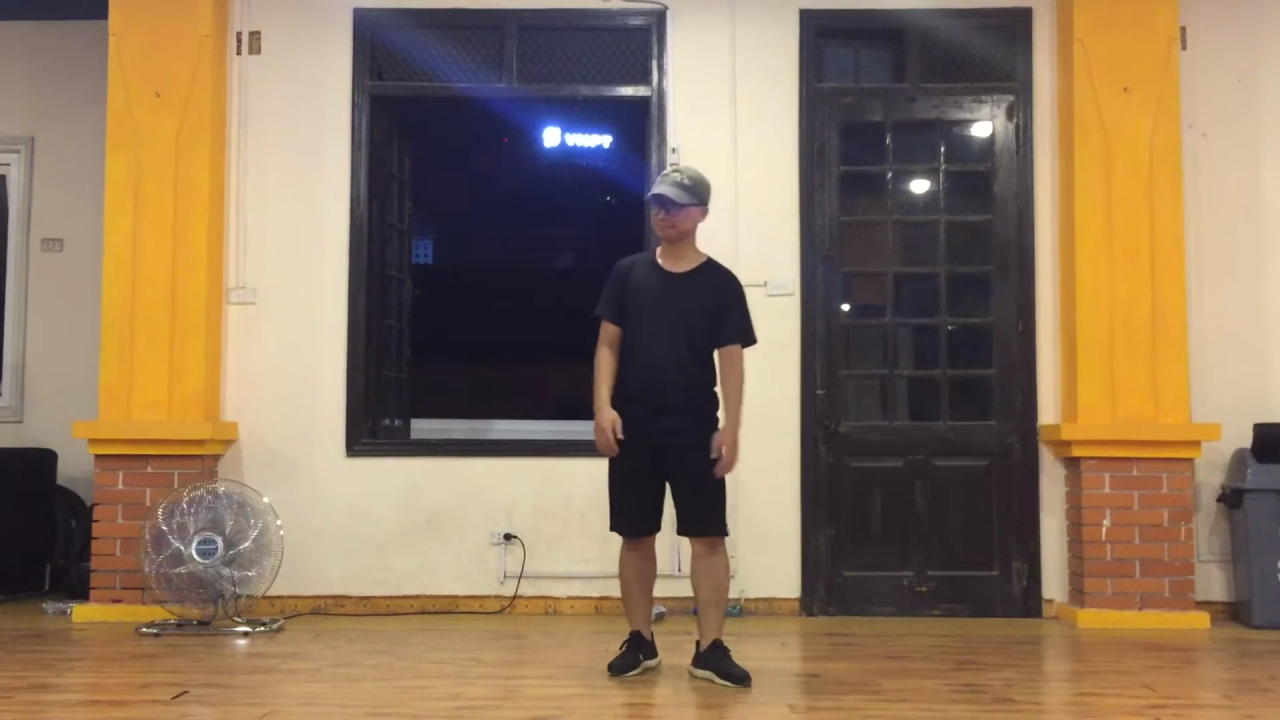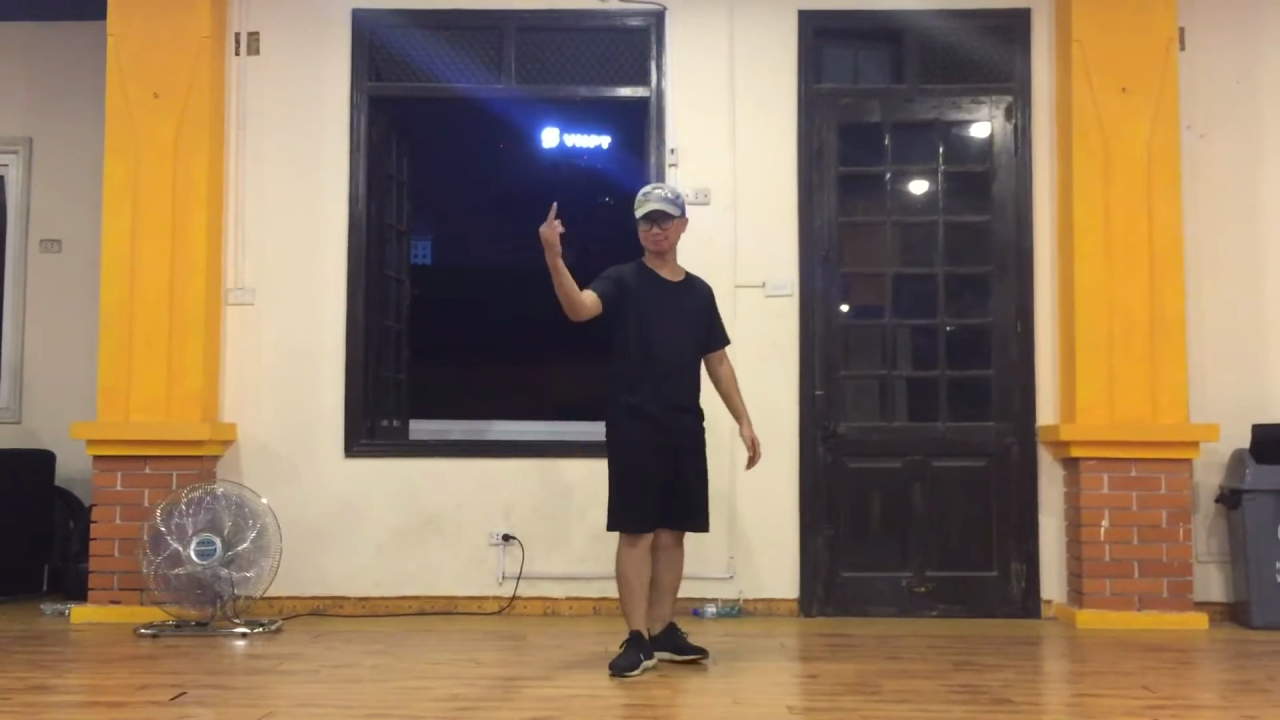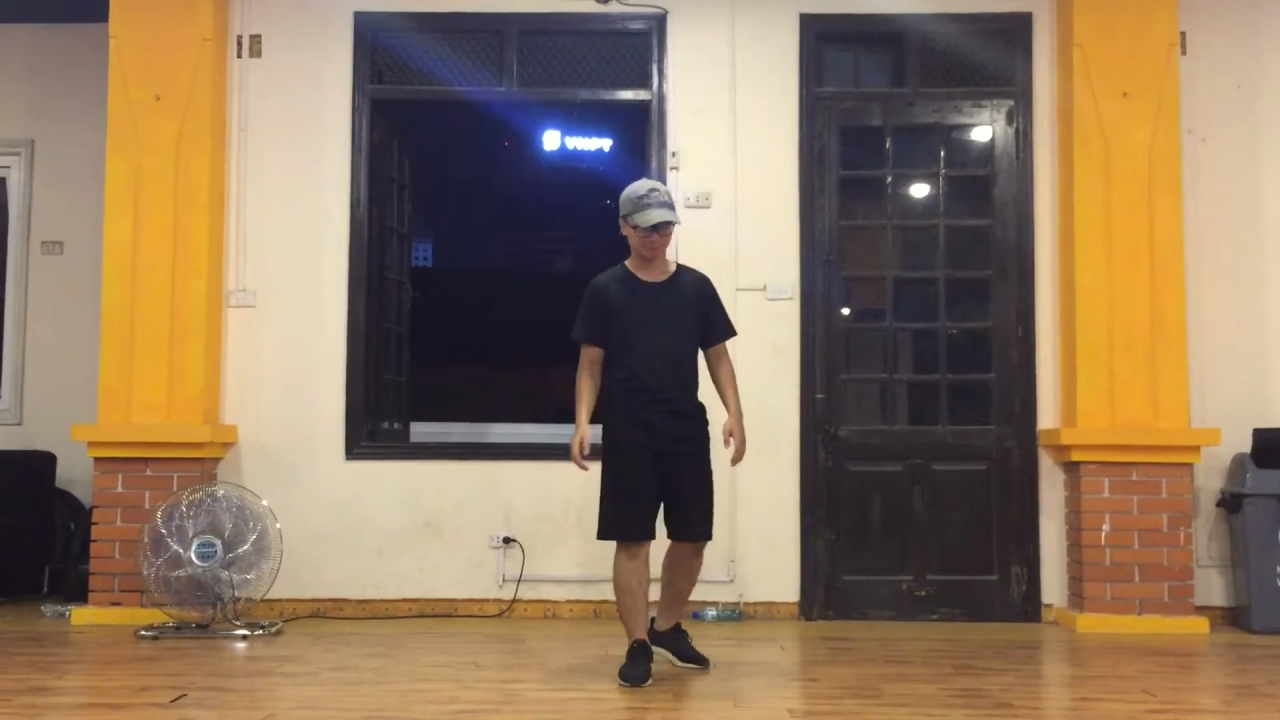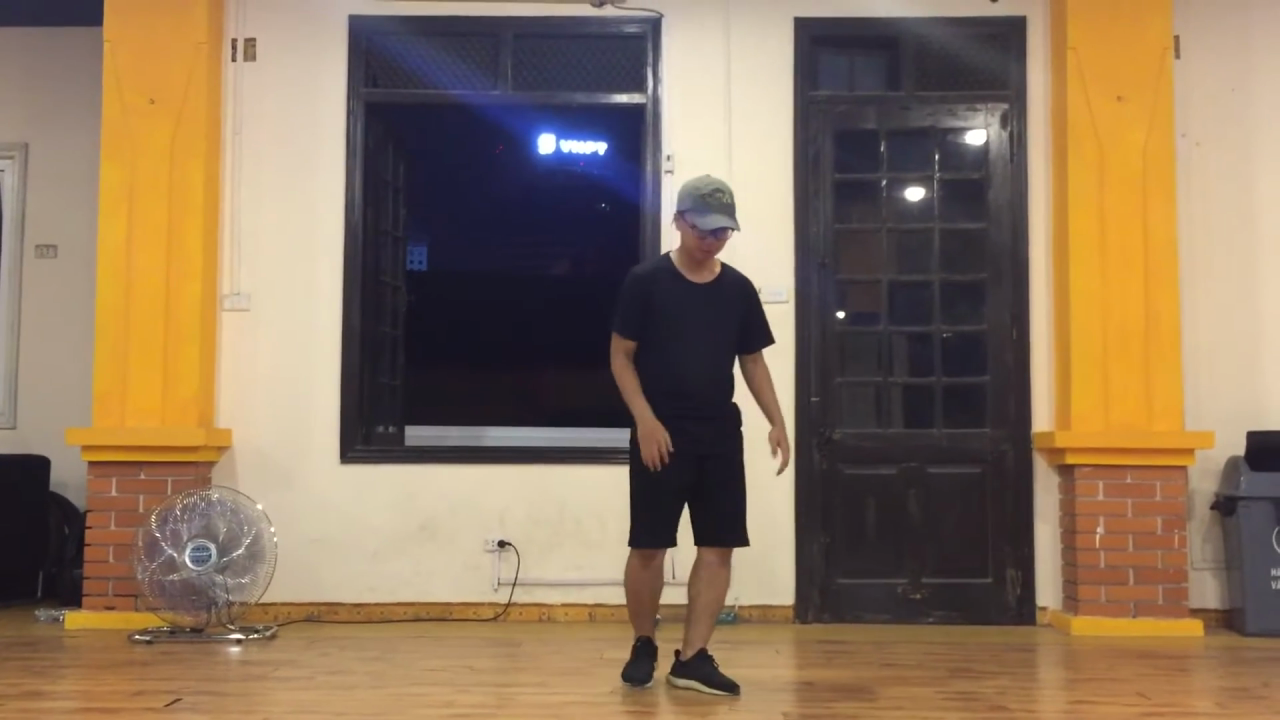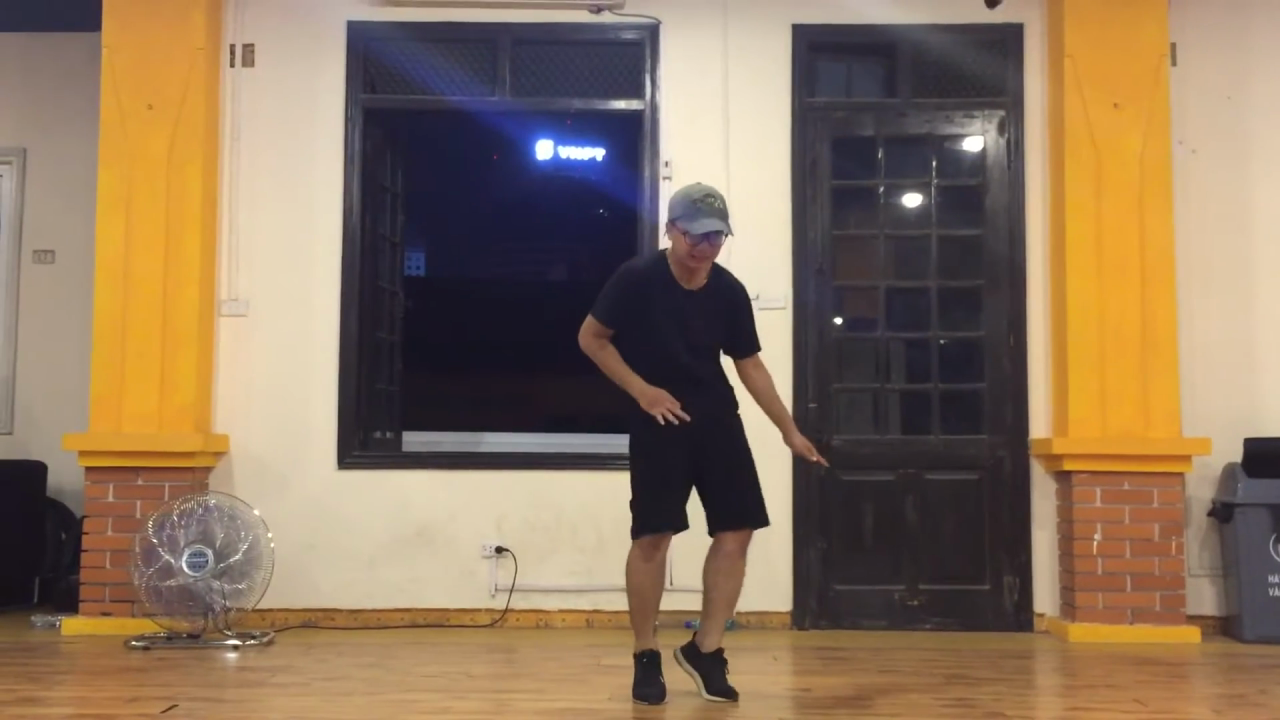
dt=1s
person 1, frame 1
left shoulder: (721, 283)
right shoulder: (628, 273)
left elbow: (731, 361)
right elbow: (609, 344)
left wrist: (731, 426)
right wrist: (604, 407)
left hip: (695, 428)
right hip: (634, 426)
left knee: (708, 536)
right knee: (637, 535)
left ankle: (710, 649)
right ankle: (640, 639)
person 1, frame 2
left shoulder: (700, 292)
right shoulder: (623, 280)
left elbow: (717, 361)
right elbow: (578, 308)
left wrist: (744, 422)
right wrist: (554, 258)
left hip: (686, 426)
right hip: (634, 423)
left knee: (672, 531)
right knee: (636, 531)
left ankle: (662, 630)
right ankle: (636, 639)
person 1, frame 3
left shoulder: (696, 286)
right shoulder: (605, 289)
left elbow: (717, 354)
right elbow: (590, 363)
left wrist: (734, 413)
right wrist: (583, 424)
left hip: (687, 429)
right hip: (629, 433)
left knee: (693, 536)
right knee: (632, 540)
left ankle: (667, 626)
right ankle: (638, 647)
person 1, frame 4
left shoulder: (739, 290)
right shoulder: (646, 281)
left elbow: (752, 361)
right elbow: (620, 356)
left wrist: (777, 422)
right wrist: (644, 419)
left hip: (720, 433)
right hip: (661, 434)
left knee: (718, 547)
right knee: (649, 546)
left ankle: (691, 657)
right ankle: (642, 645)
person 1, frame 5
left shoulder: (729, 291)
right shoulder: (637, 277)
left elbow: (748, 363)
right elbow: (591, 336)
left wrist: (790, 430)
right wrist: (642, 389)
left hip: (717, 416)
right hip: (659, 418)
left knee: (737, 531)
right knee: (652, 537)
left ankle: (705, 649)
right ankle: (646, 658)
